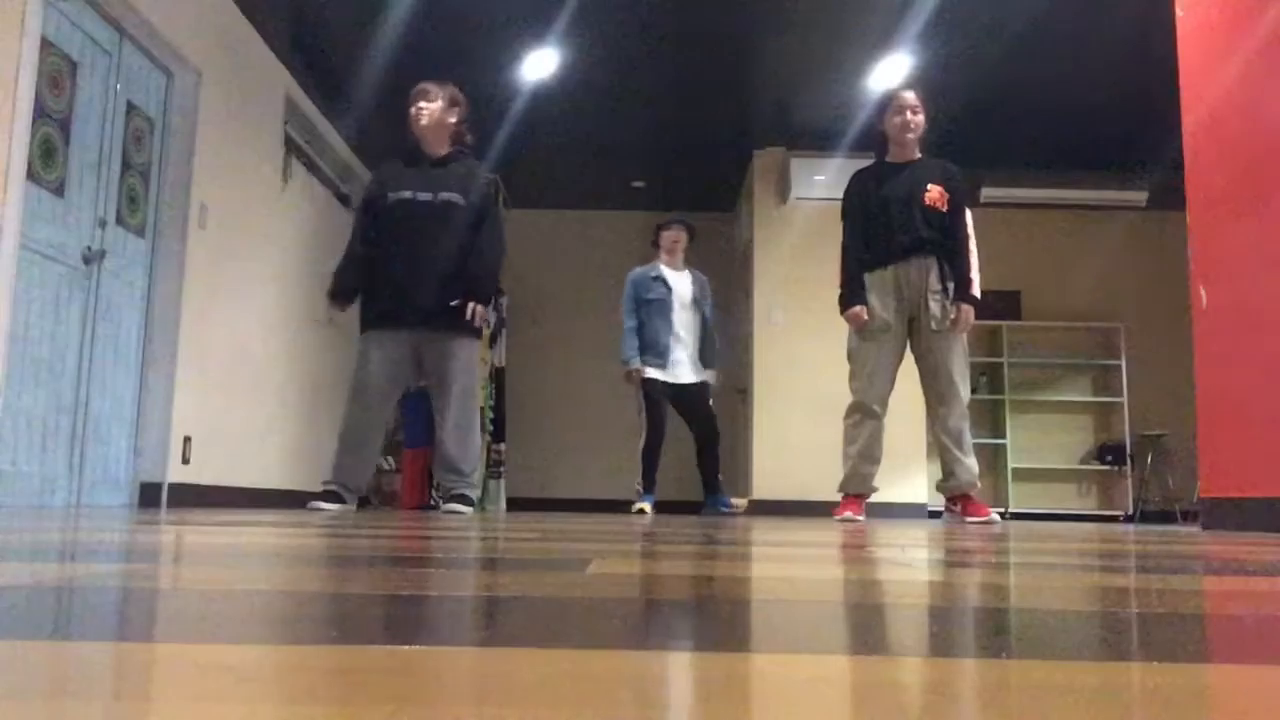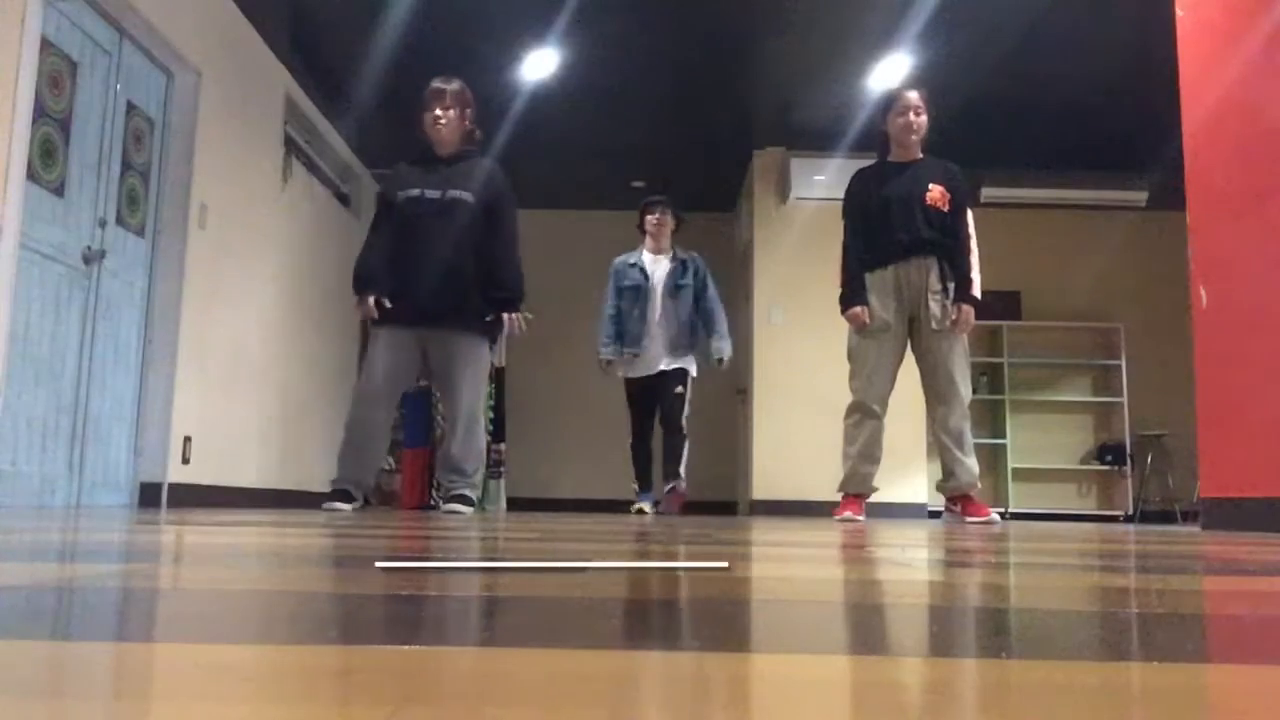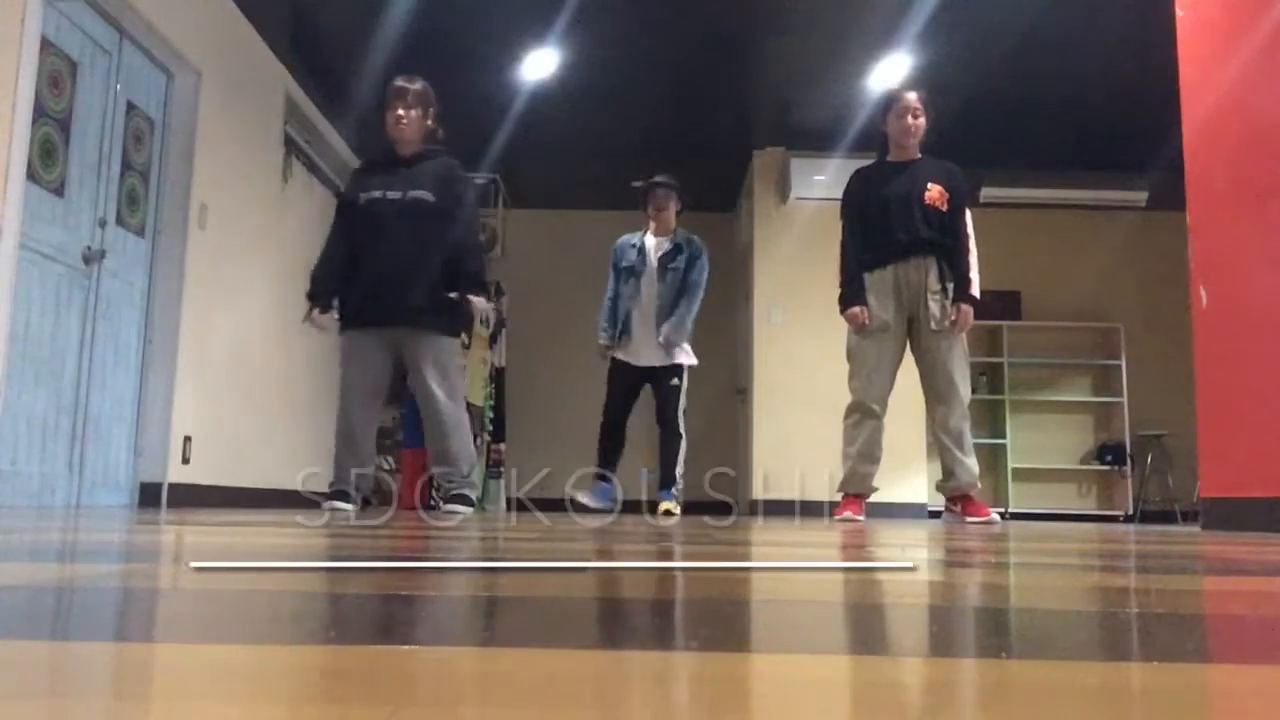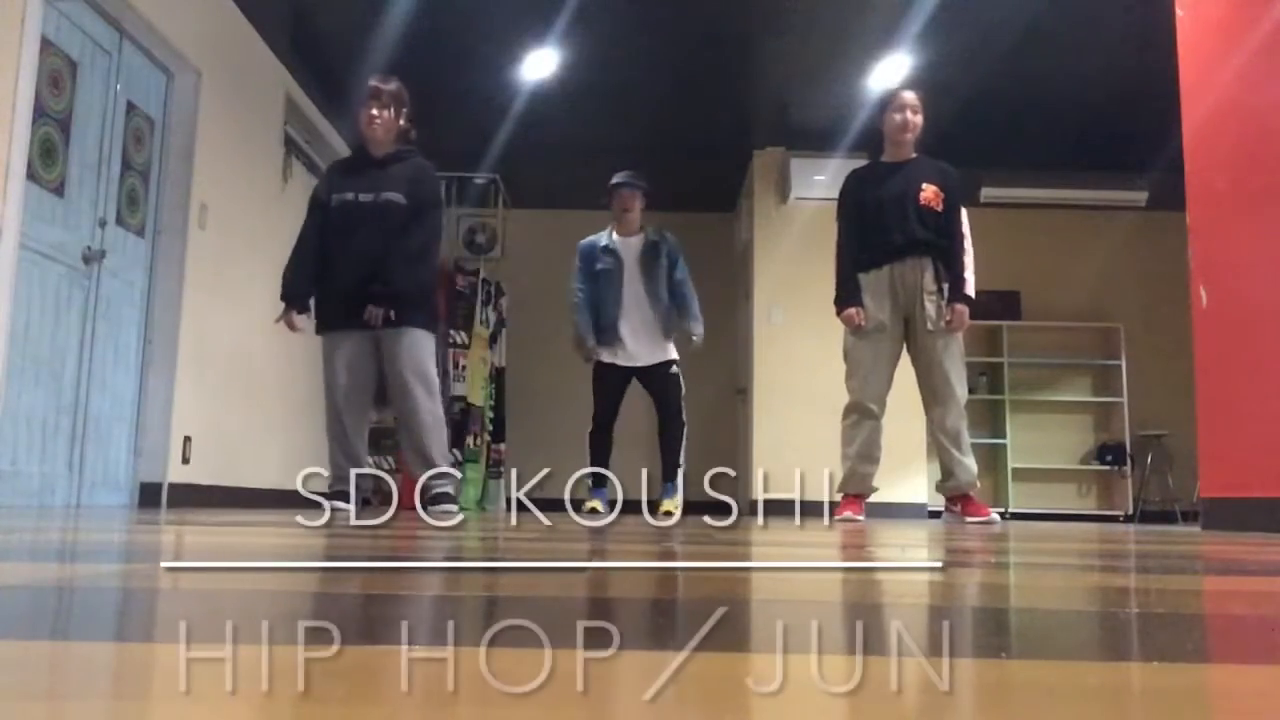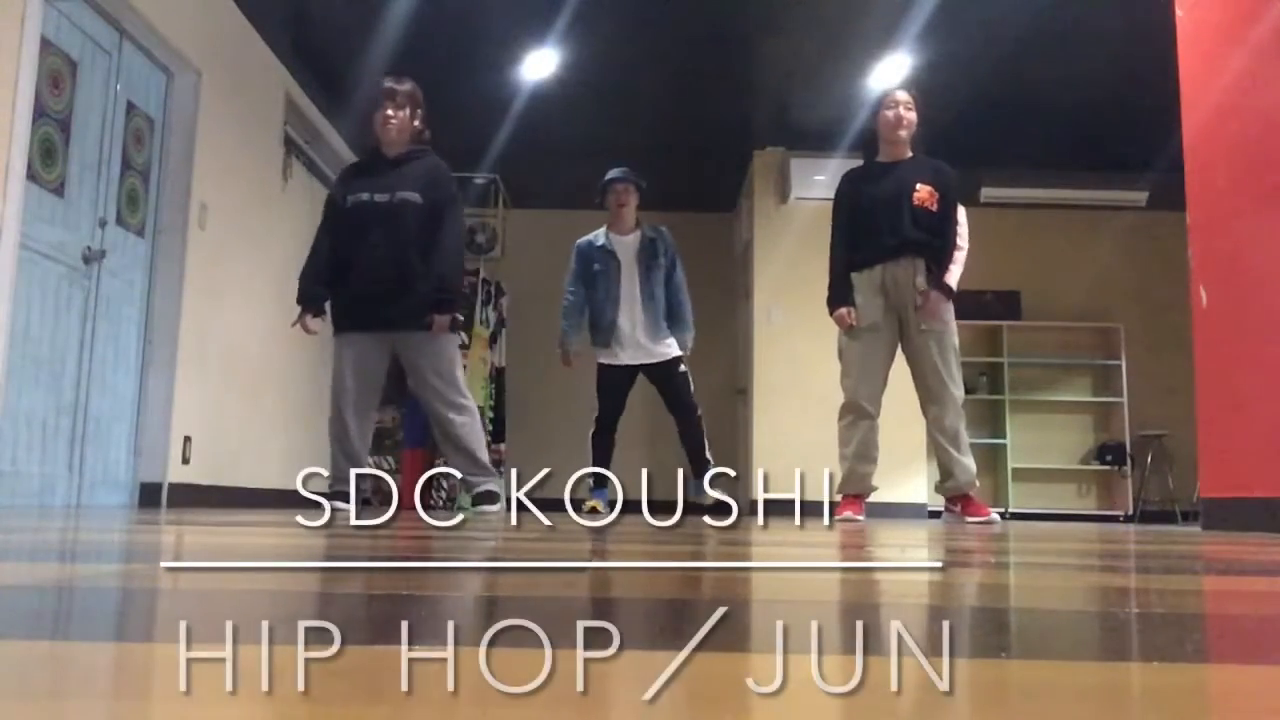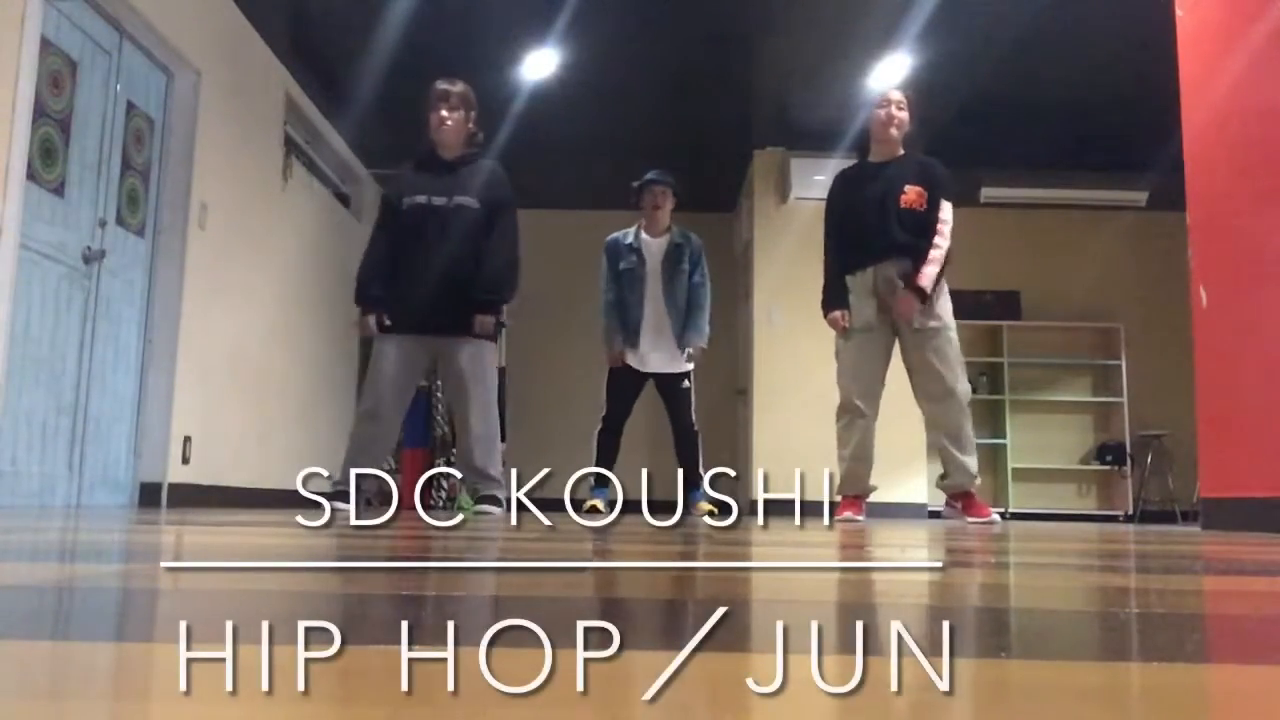
dt=0.4s
person 1, frame 1
left shoulder: (474, 177)
right shoulder: (390, 175)
left elbow: (488, 242)
right elbow: (364, 240)
left wrist: (480, 293)
right wrist: (343, 291)
left hip: (452, 313)
right hip: (388, 312)
left knee: (457, 407)
right knee: (365, 402)
left ankle: (460, 491)
right ankle: (343, 488)
person 1, frame 2
left shoulder: (486, 176)
right shoulder: (402, 175)
left elbow: (502, 244)
right elbow: (380, 236)
left wrist: (508, 301)
right wrist: (368, 285)
left hip: (463, 314)
right hip: (399, 310)
left knee: (464, 407)
right knee: (371, 399)
left ankle: (460, 490)
right ankle: (349, 486)
person 1, frame 3
left shoulder: (448, 174)
right shoulder: (365, 177)
left elbow: (464, 236)
right elbow: (340, 241)
left wrist: (471, 287)
right wrist: (322, 294)
left hip: (429, 313)
right hip: (365, 312)
left knee: (444, 405)
right knee: (355, 405)
left ankle: (459, 490)
right ankle: (347, 488)
person 1, frame 4
left shoulder: (419, 174)
right shoulder: (337, 176)
left elbow: (421, 245)
right elbow: (311, 241)
left wrist: (388, 296)
right wrist: (296, 295)
left hip: (404, 310)
right hip: (343, 311)
left knee: (418, 400)
right knee: (344, 406)
left ankle: (439, 486)
right ankle: (346, 489)
person 1, frame 5
left shoulder: (434, 173)
right shoulder: (351, 178)
left elbow: (449, 243)
right elbow: (327, 243)
left wrist: (445, 302)
right wrist: (312, 298)
left hip: (422, 314)
right hip: (359, 314)
left knee: (450, 401)
right knee: (349, 405)
left ankle: (484, 486)
right ankle: (344, 489)
person 1, frame 6
left shoulder: (489, 177)
right shoulder: (406, 180)
left elbow: (503, 247)
right elbow: (382, 244)
left wrist: (491, 304)
right wrist: (371, 300)
left hip: (466, 319)
right hip: (404, 318)
left knee: (476, 410)
right knee: (378, 405)
left ankle: (488, 491)
right ankle: (350, 488)
person 2, frame 1
left shoulder: (946, 176)
right shoulder: (864, 181)
left elbow: (962, 240)
right elbow: (852, 244)
left wrist: (966, 295)
right wrist: (852, 297)
left hip: (937, 286)
right hip: (880, 287)
left knee: (950, 395)
right knee: (868, 395)
left ankle: (960, 493)
right ankle: (854, 494)
person 2, frame 2
left shoulder: (948, 176)
right shoulder: (865, 181)
left elbow: (962, 240)
right elbow: (853, 244)
left wrist: (966, 295)
right wrist: (852, 297)
left hip: (937, 286)
right hip: (881, 287)
left knee: (951, 396)
right knee: (868, 396)
left ankle: (961, 493)
right ankle: (855, 494)
person 2, frame 3
left shoulder: (947, 176)
right shoulder: (864, 181)
left elbow: (962, 240)
right elbow: (851, 244)
left wrist: (966, 294)
right wrist: (851, 297)
left hip: (936, 286)
right hip: (879, 286)
left knee: (951, 395)
right knee: (867, 395)
left ankle: (960, 492)
right ankle: (854, 493)
person 2, frame 4
left shoulder: (942, 175)
right shoulder: (859, 181)
left elbow: (957, 239)
right elbow: (847, 245)
left wrist: (961, 293)
right wrist: (846, 298)
left hip: (932, 285)
right hip: (875, 286)
left knee: (947, 394)
right knee: (865, 395)
left ankle: (960, 493)
right ankle: (854, 493)
person 2, frame 5
left shoulder: (938, 174)
right shoulder: (855, 181)
left elbow: (957, 236)
right elbow: (840, 245)
left wrist: (944, 285)
right wrist: (839, 297)
left hip: (925, 284)
right hip: (868, 286)
left knee: (944, 393)
right knee: (860, 394)
left ankle: (959, 492)
right ankle: (853, 493)
person 2, frame 6
left shoulder: (928, 171)
right shoulder: (847, 182)
left elbow: (943, 232)
right elbow: (833, 247)
left wrist: (920, 286)
right wrist: (833, 300)
left hip: (920, 288)
right hip: (862, 288)
left knee: (947, 390)
right knee: (856, 396)
left ankle: (961, 490)
right ankle: (853, 494)
person 3, frame 1
left shoulder: (699, 282)
right shoulder: (640, 278)
left elbow: (707, 327)
right elbow: (629, 323)
left wrist: (710, 366)
right wrist: (632, 361)
left hip: (691, 373)
right hip: (654, 370)
left knee: (709, 433)
right knee: (654, 433)
left ankle: (715, 496)
right ankle: (645, 494)
person 3, frame 2
left shoulder: (691, 265)
right shoulder: (623, 266)
left elbow: (710, 306)
right elbow: (611, 312)
left wrist: (721, 344)
right wrist: (607, 350)
left hip: (676, 360)
right hip: (636, 363)
left knee: (674, 423)
right knee: (640, 431)
left ankle: (673, 486)
right ankle: (644, 494)
person 3, frame 3
left shoulder: (692, 248)
right shoulder: (625, 246)
left elbow: (693, 295)
right elbow: (613, 294)
left wrist: (674, 331)
right wrist: (606, 336)
left hip: (670, 353)
right hip: (627, 350)
left knee: (670, 421)
right knee: (612, 416)
left ankle: (669, 492)
right ankle: (604, 485)
person 3, frame 4
left shoulder: (664, 244)
right shoulder: (591, 248)
left elbow: (682, 288)
right elbow: (581, 295)
left wrist: (693, 324)
right wrist: (584, 336)
left hip: (657, 349)
right hip: (610, 352)
left knee: (672, 415)
right knee: (602, 421)
left ankle: (671, 489)
right ankle: (598, 492)
person 3, frame 5
left shoulder: (660, 240)
right shoulder: (587, 248)
left elbow: (677, 289)
right elbow: (575, 296)
left wrist: (685, 334)
right wrist: (568, 338)
left hip: (661, 346)
right hip: (613, 351)
left knee: (687, 410)
right knee: (606, 421)
left ankle: (703, 480)
right ankle: (599, 492)
person 3, frame 6
left shoulder: (689, 246)
right shoulder: (617, 245)
left elbow: (700, 294)
right elbow: (610, 297)
left wrist: (697, 338)
right wrist: (614, 340)
left hip: (674, 354)
right hip: (629, 353)
left knee: (685, 424)
right knee: (612, 421)
left ankle: (695, 493)
right ankle: (600, 490)
